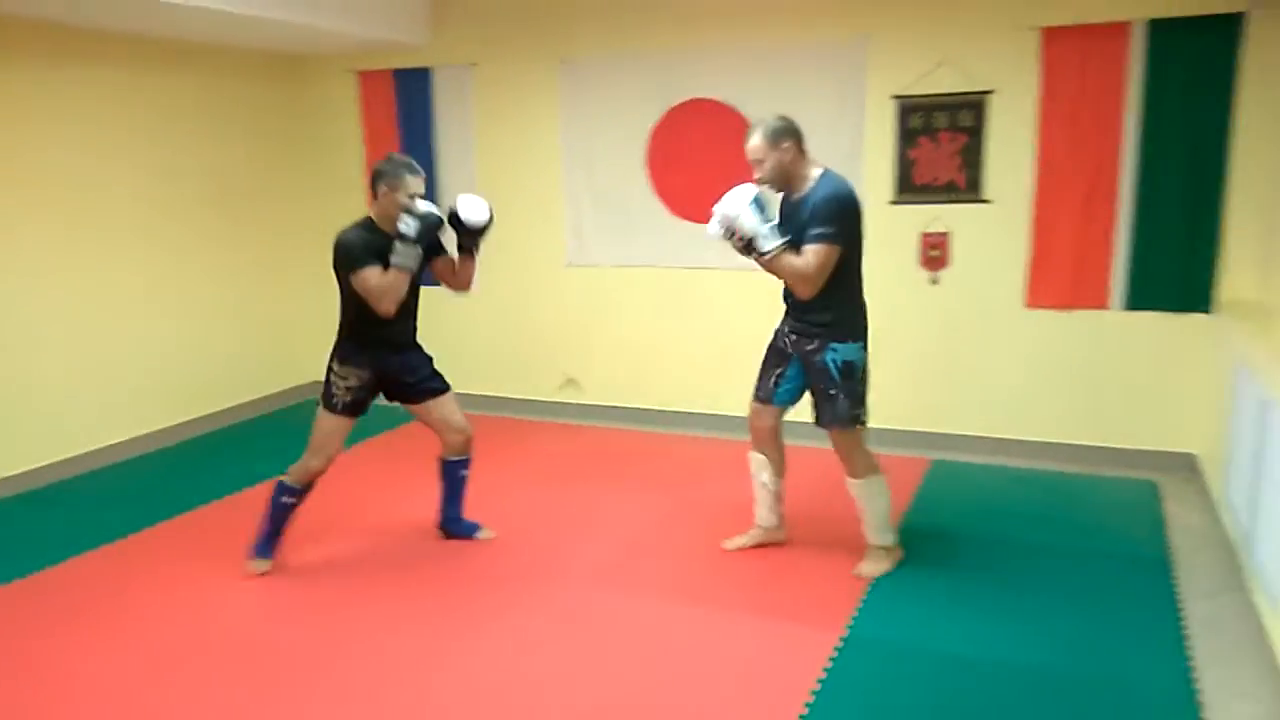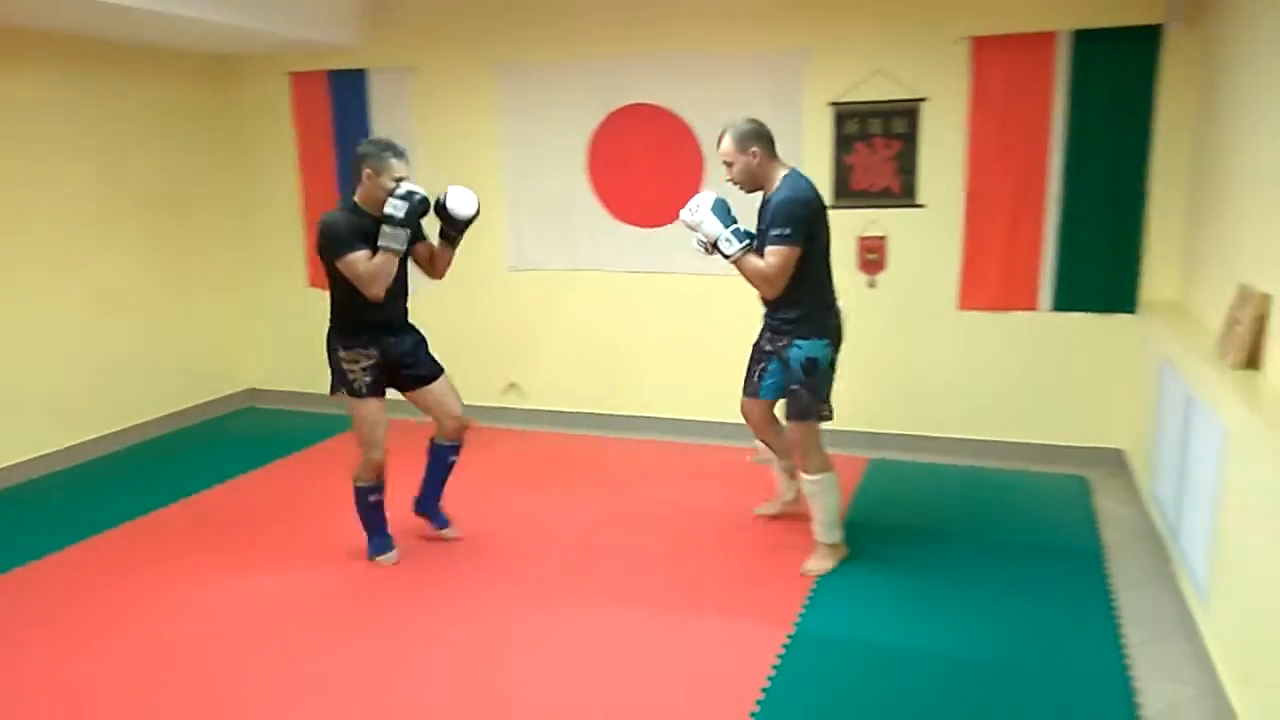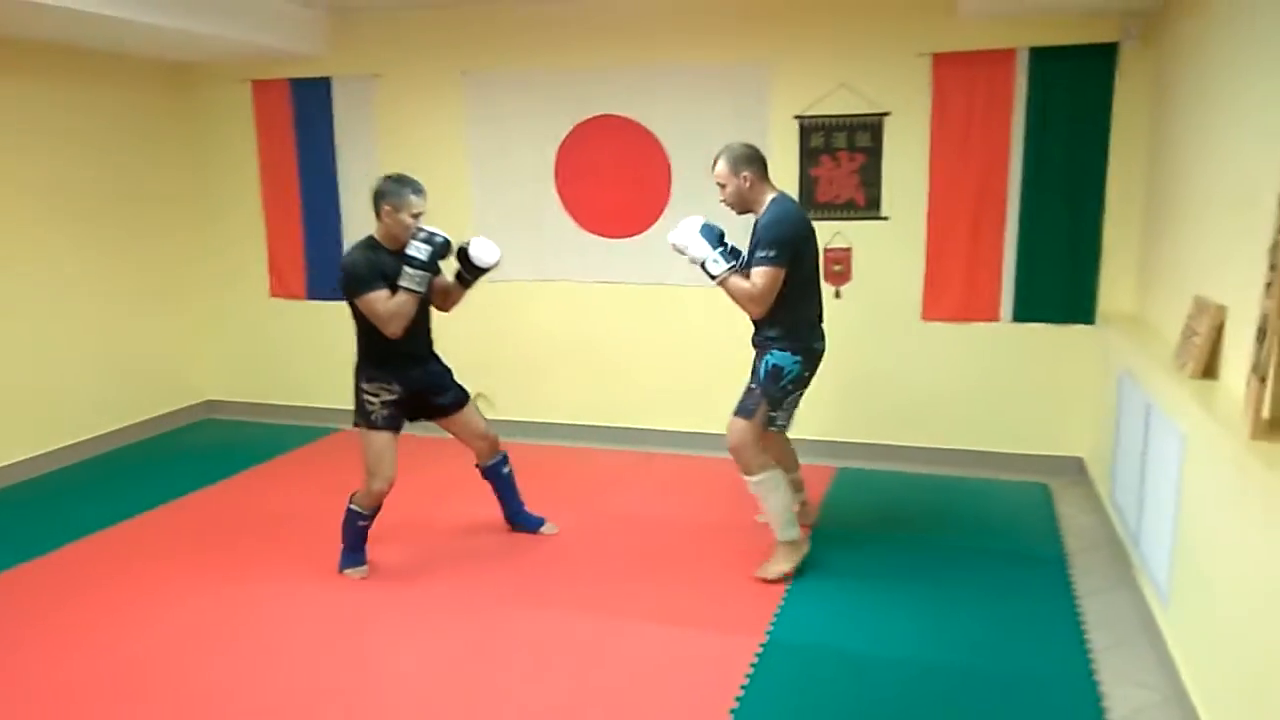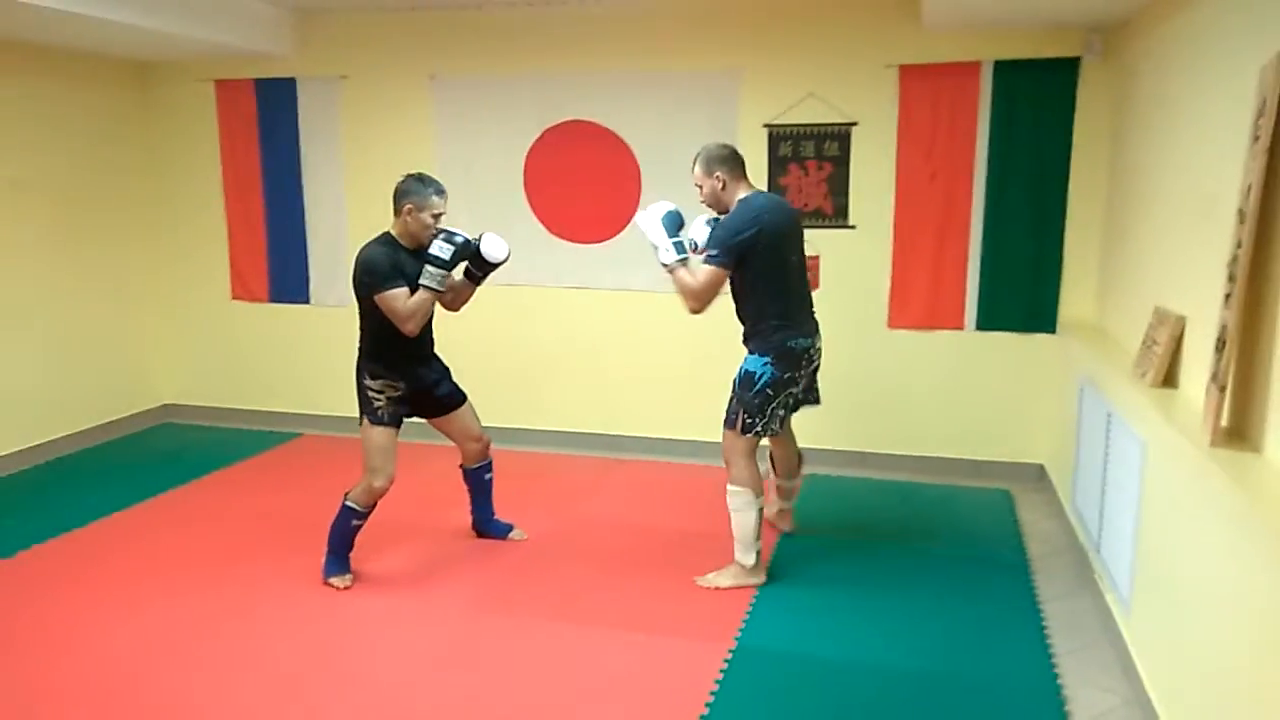
dt=0.2s
person 1, frame 1
left shoulder: (831, 198)
right shoulder: (794, 197)
left elbow: (808, 281)
right wrist: (746, 242)
left hip: (838, 338)
right hip: (797, 328)
left knee: (847, 443)
right knee: (762, 421)
left ankle: (885, 544)
right ankle: (768, 524)
person 1, frame 2
left shoulder: (793, 199)
right shoulder: (777, 195)
left elbow: (769, 280)
left wrist: (723, 236)
right wrist: (722, 239)
left hip: (809, 332)
right hip: (783, 327)
left knee: (798, 433)
right knee: (754, 410)
left ankle: (831, 542)
right ankle: (790, 494)
person 1, frame 3
left shoulder: (777, 222)
right shoulder: (777, 214)
left elbow: (757, 301)
left wrist: (709, 260)
right wrist: (726, 259)
left hip: (789, 348)
right hip: (789, 343)
left knee: (742, 438)
right knee: (766, 431)
left ankle: (789, 542)
right ankle: (798, 507)
person 1, frame 4
left shoulder: (740, 221)
right shoulder: (779, 209)
left elbow: (696, 298)
left wrist: (666, 243)
right wrist: (714, 246)
left hip: (773, 348)
right hip: (801, 339)
left knee: (737, 448)
right knee: (774, 427)
left ankle: (746, 564)
right ankle: (784, 509)
person 2, frame 1
left shoulder: (415, 231)
right shoulder: (352, 241)
left elbow: (461, 283)
right elbow: (384, 304)
left wrist: (469, 243)
right wrist: (406, 244)
left hip: (403, 354)
right hip: (356, 360)
left knee: (460, 434)
right knee: (315, 462)
left ankle: (452, 520)
right ankle: (266, 542)
person 2, frame 2
left shoulder: (398, 216)
right shoulder: (336, 224)
left elbow: (435, 269)
right elbow: (375, 287)
left wrist: (452, 231)
right wrist: (393, 228)
left hip: (400, 336)
right hip: (355, 346)
left knee: (453, 421)
right knee: (374, 454)
left ankle: (428, 505)
right ankle: (377, 535)
person 2, frame 3
left shoulder: (422, 248)
right shoulder: (359, 263)
left elbow: (446, 303)
right elbow: (392, 325)
left wrist: (466, 274)
right wrist: (417, 269)
left hip: (426, 368)
right hip: (382, 380)
left knee: (487, 441)
right knee: (378, 484)
left ankle: (517, 515)
right ankle: (352, 551)
person 2, frame 4
left shoulder: (428, 248)
right shoulder: (375, 258)
left elbow: (453, 303)
right elbow: (409, 321)
left wrist: (476, 271)
right wrist: (438, 268)
left hip: (425, 367)
right hip: (383, 377)
left knee: (477, 442)
right knee: (378, 482)
left ankle: (484, 521)
right ankle: (336, 557)
